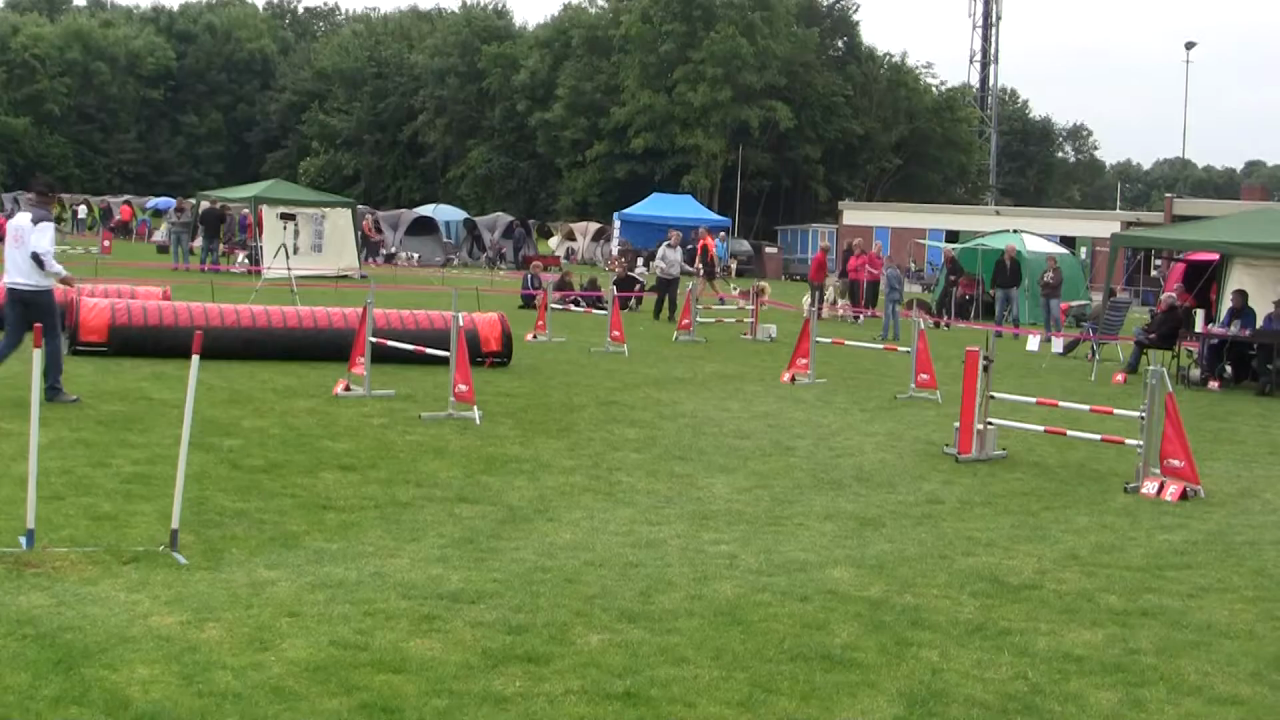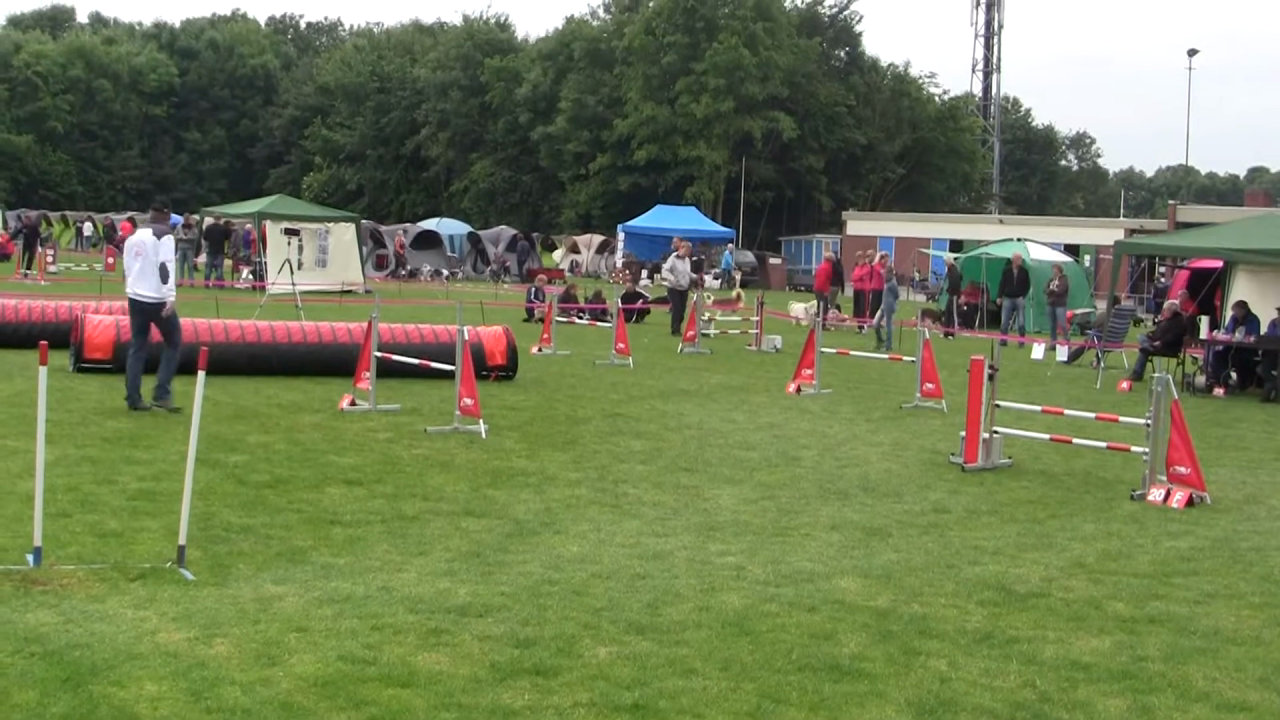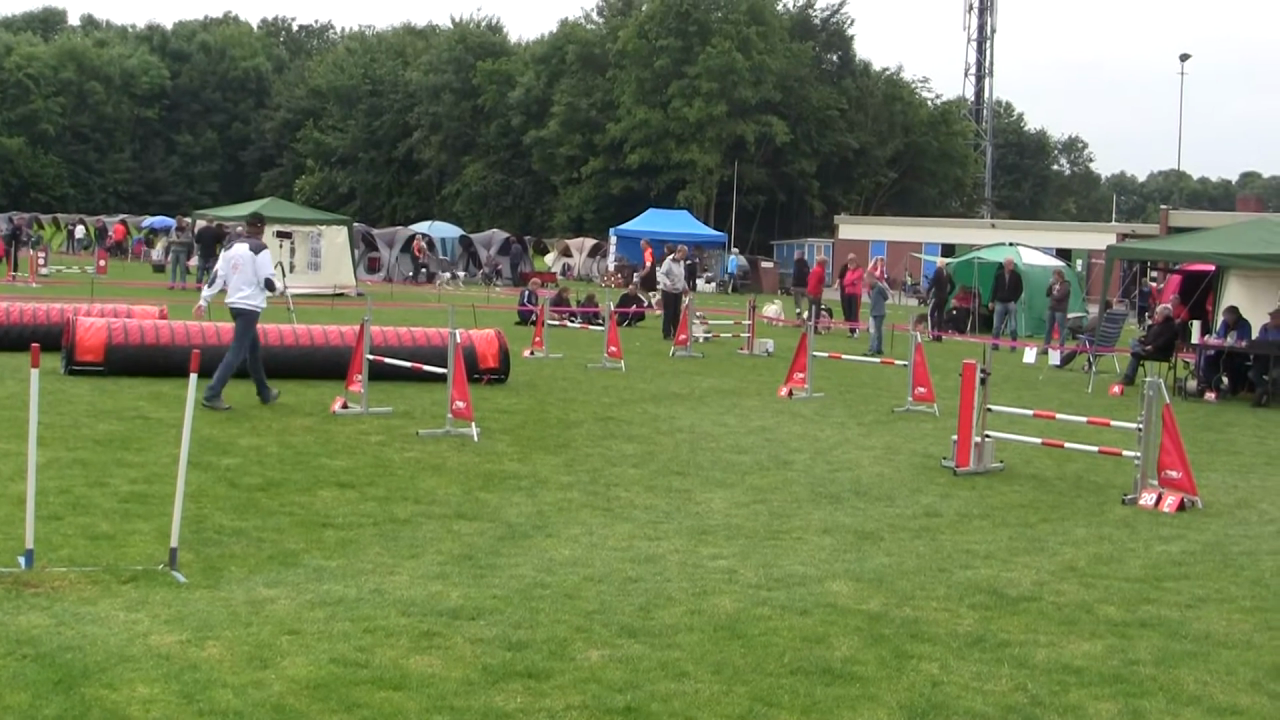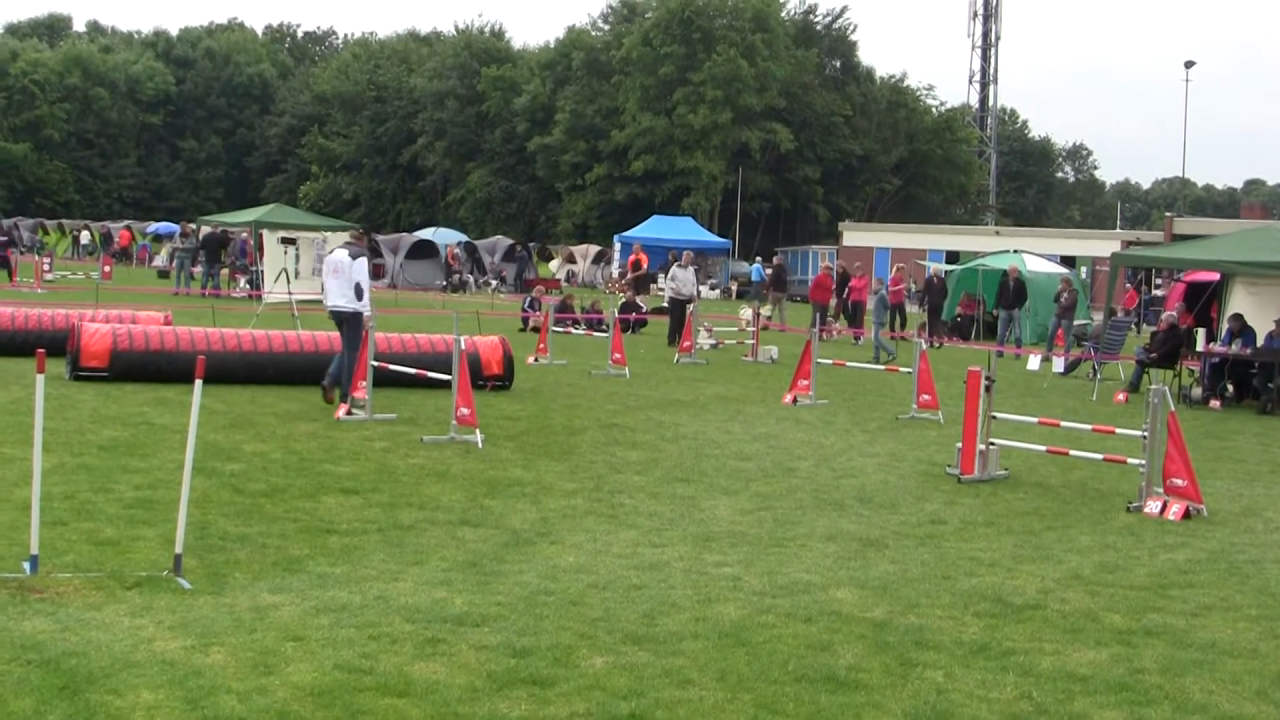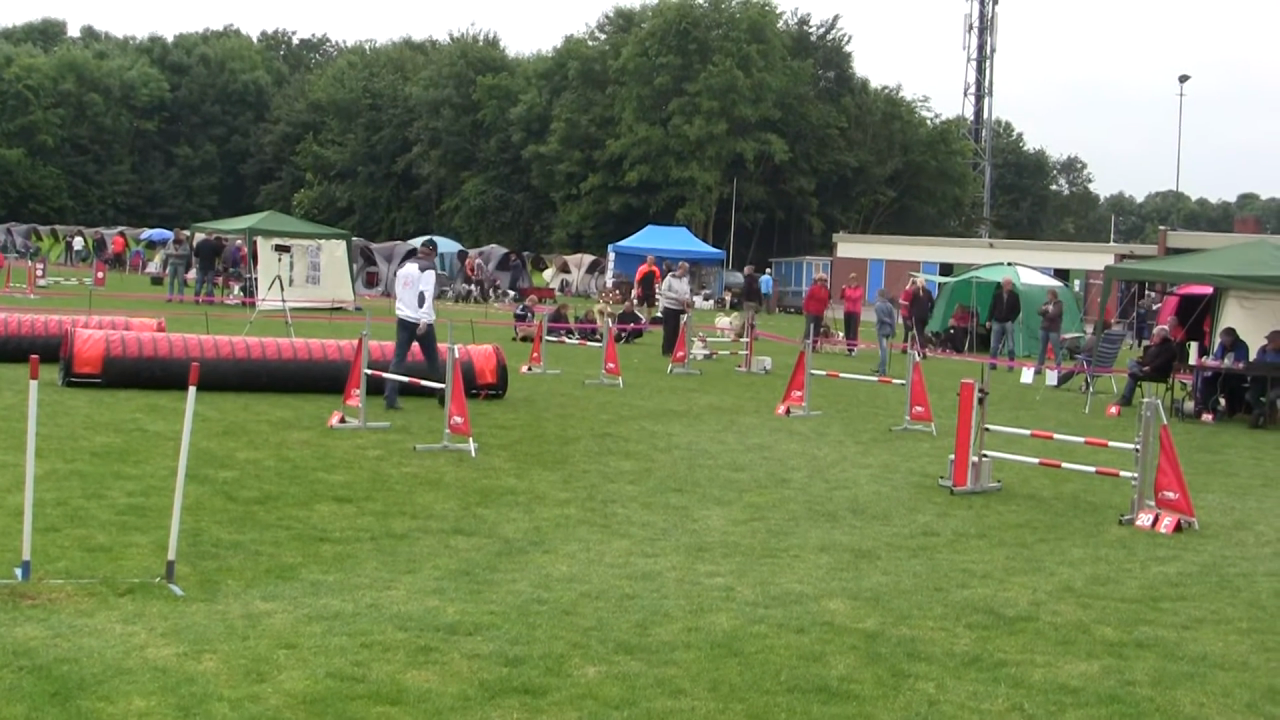
dt=0.7s
person 1, frame 1
right shoulder: (44, 220)
right elbow: (39, 254)
right wrist: (61, 274)
right hip: (38, 287)
right knee: (52, 337)
right ankle: (53, 389)
person 1, frame 2
left shoulder: (134, 236)
right shoulder: (164, 235)
left elbow: (128, 267)
right elbow: (165, 266)
right wrist: (171, 297)
left hip: (134, 298)
right hip: (156, 299)
left knee: (137, 347)
right knee: (173, 344)
left ankle: (133, 398)
right ankle: (162, 394)
person 1, frame 3
left shoulder: (231, 248)
right shoulder: (260, 249)
left elbow: (217, 275)
right elbow: (267, 280)
left wrist: (204, 300)
right wrist: (278, 288)
left hip: (234, 304)
right hip: (250, 306)
left knee: (253, 348)
right knee: (237, 352)
left ankle: (265, 393)
right ankle: (212, 395)
person 1, frame 4
left shoulder: (332, 253)
right shoulder: (359, 255)
left elbow: (325, 282)
right elbow: (360, 285)
left wrist: (328, 304)
right wrist: (366, 313)
left hip: (334, 308)
right hip: (352, 310)
left knee: (347, 349)
right knee: (352, 353)
left ankle: (330, 381)
right ankle: (345, 397)
person 1, frame 5
left shoulder: (404, 267)
right shoulder: (428, 269)
right elbow: (425, 294)
right wrist: (424, 319)
left hip: (403, 318)
right hip: (422, 322)
left knee: (399, 358)
right knee: (432, 359)
left ankle: (390, 396)
right ankle: (442, 396)
